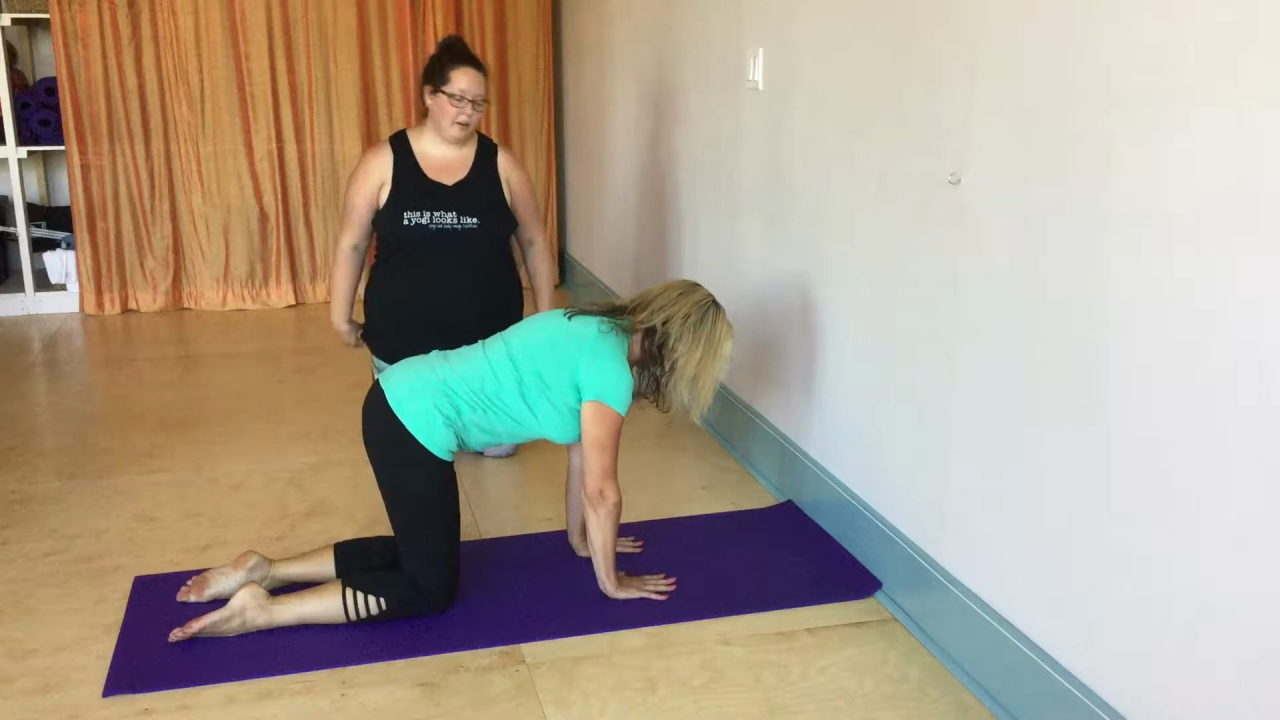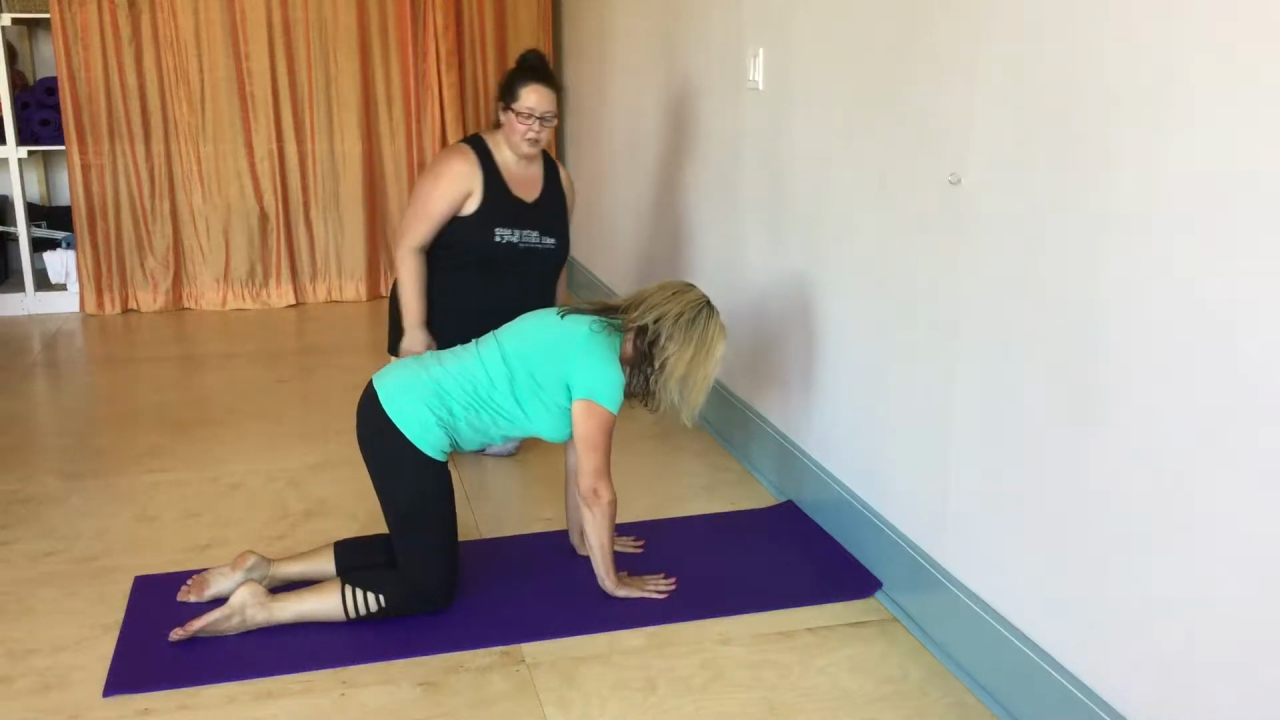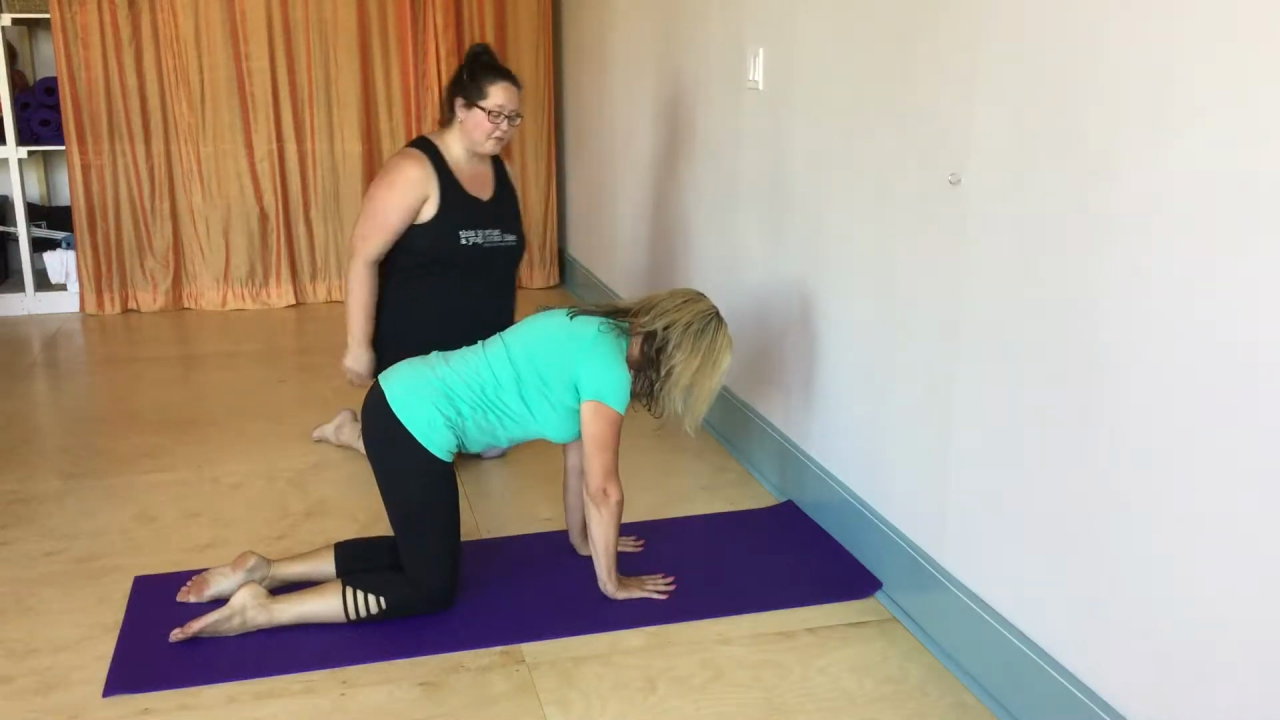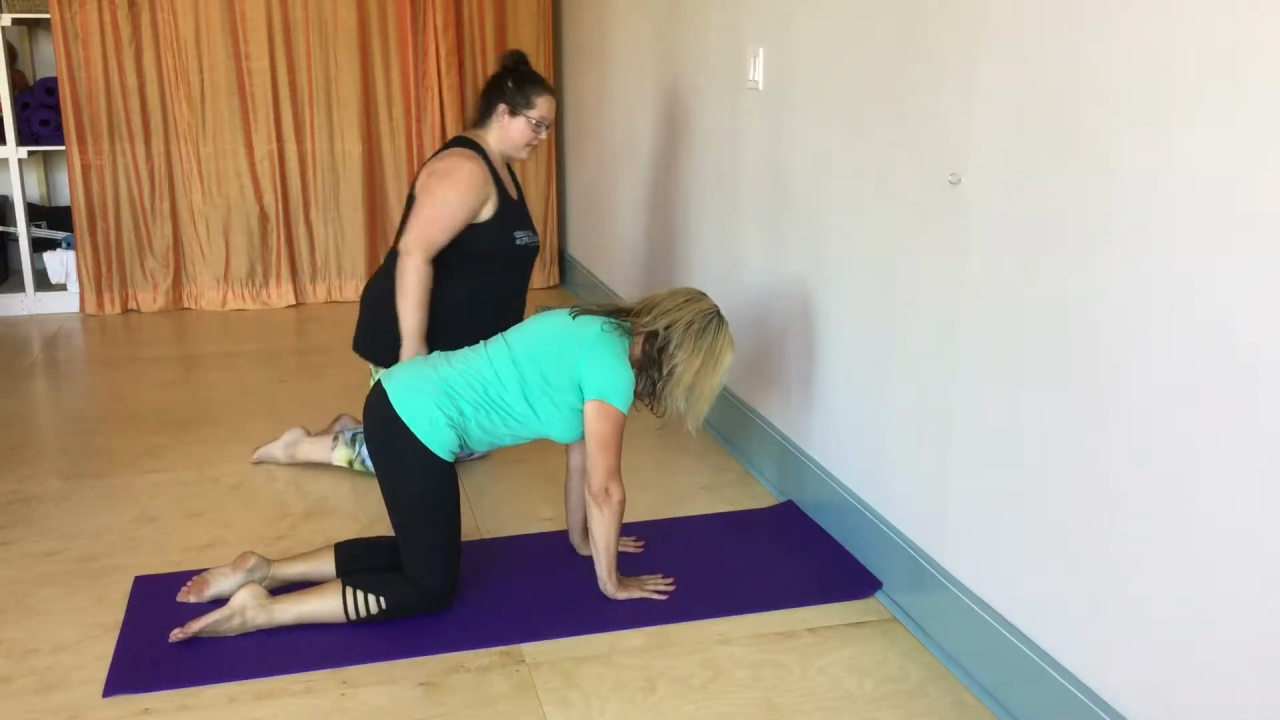
dt=0.7s
person 1, frame 1
left shoulder: (599, 334)
right shoulder: (611, 366)
left elbow: (579, 454)
right elbow: (601, 488)
left wrist: (581, 540)
right wrist: (610, 580)
left hip: (399, 401)
right hip: (415, 423)
left knee: (420, 552)
right knee: (431, 590)
left ankle: (262, 571)
right ankle: (260, 611)
person 1, frame 2
left shoulder: (594, 331)
right shoulder: (602, 365)
left elbow: (576, 454)
right elbow: (595, 487)
left wrist: (583, 538)
right wrist: (611, 579)
left hip: (394, 402)
right hip: (409, 424)
left knee: (417, 549)
right knee: (431, 587)
left ankle: (262, 571)
right ankle: (260, 609)
person 1, frame 3
left shoulder: (598, 332)
right shoulder: (609, 365)
left elbow: (577, 454)
right elbow: (603, 486)
left wrist: (582, 538)
right wrist: (611, 580)
left hip: (400, 400)
right hip: (415, 423)
left knee: (420, 552)
right knee: (433, 588)
left ankle: (262, 570)
right ankle: (260, 608)
person 1, frame 4
left shoulder: (598, 333)
right shoulder: (612, 366)
left elbow: (579, 453)
right elbow: (604, 487)
left wrist: (582, 538)
right wrist: (611, 581)
left hip: (404, 400)
right hip: (416, 422)
left knee: (419, 552)
right knee: (431, 588)
left ankle: (263, 570)
right ankle: (259, 609)
person 2, frame 1
left shoulder: (501, 163)
right shoulder: (383, 161)
left elbow: (534, 241)
right elbow: (351, 244)
left wrist: (546, 313)
right wrist: (340, 315)
left hip: (487, 336)
right hip: (404, 338)
left knee: (498, 444)
person 2, frame 2
left shoulder: (558, 179)
right shoulder: (462, 167)
left elbow: (554, 260)
right elbow: (409, 245)
right wrist: (414, 328)
right hip: (444, 333)
left knee: (502, 443)
person 2, frame 3
left shoulder: (500, 172)
right shoulder: (414, 171)
right elbow: (364, 258)
right wrist: (359, 344)
right hip: (410, 348)
left knee: (492, 445)
right ankle: (350, 429)
person 2, frame 4
left shoulder: (499, 169)
right shoulder: (464, 169)
right elbow: (413, 252)
right wrist: (412, 347)
left hip: (463, 345)
right hip: (415, 343)
left ankle: (356, 430)
